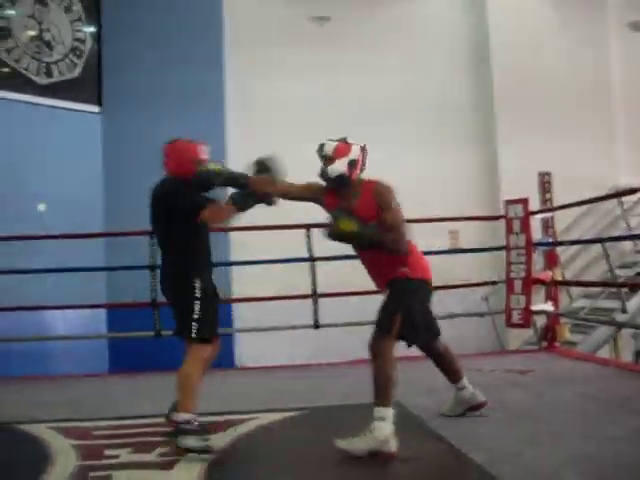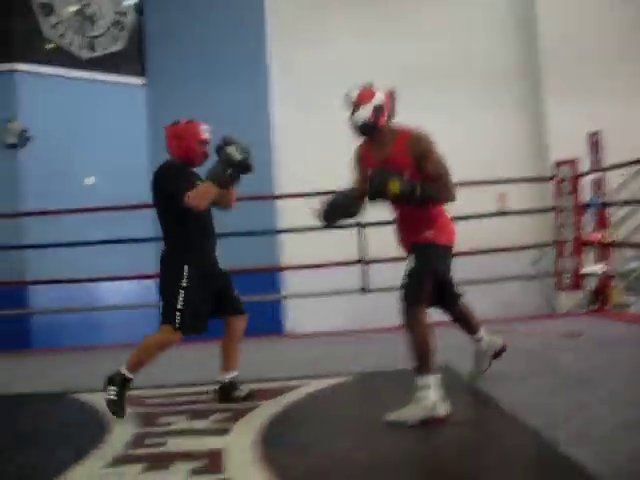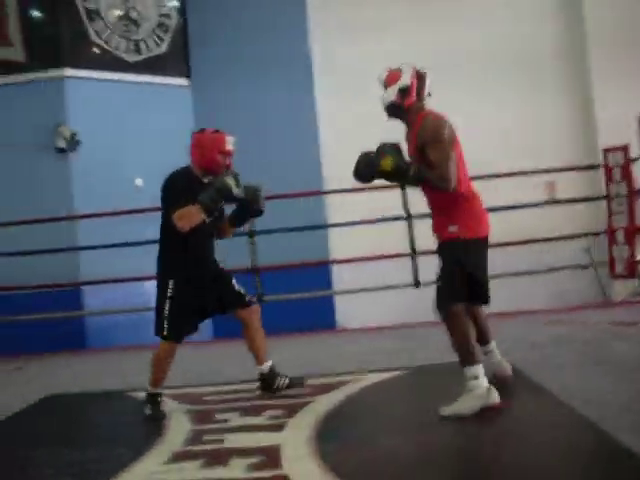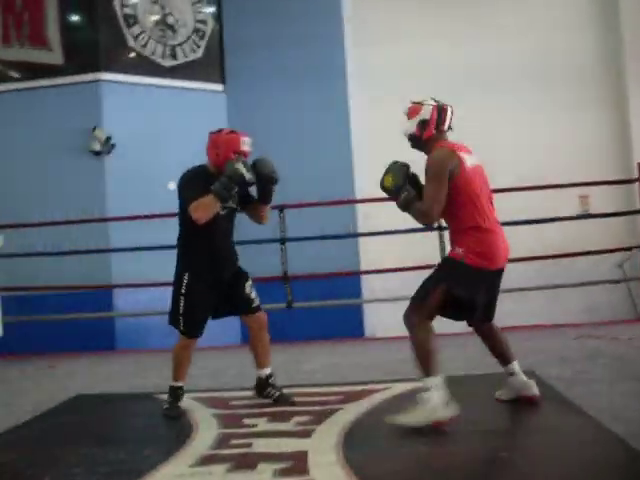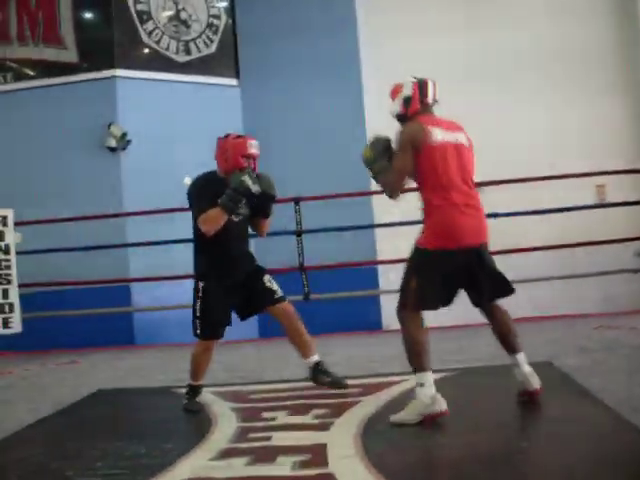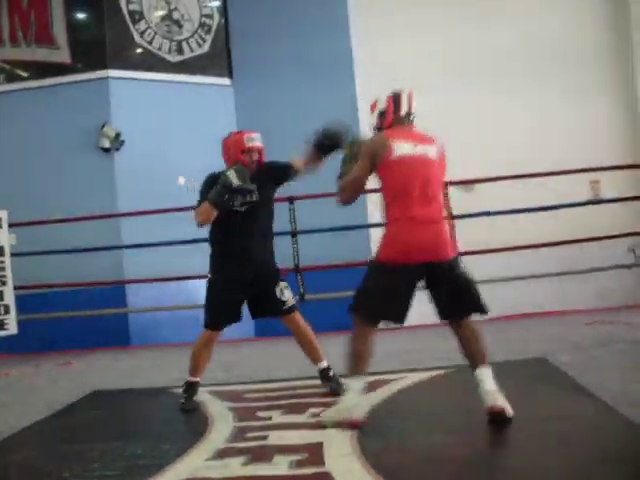
dt=0.2s
person 1, frame 1
left shoulder: (379, 192)
right shoulder: (326, 193)
left elbow: (398, 241)
right elbow: (281, 189)
left wrist: (357, 232)
left hip: (409, 273)
right hip: (391, 278)
left knee: (381, 343)
right knee: (428, 340)
left ankle: (382, 432)
right ankle: (469, 394)
person 1, frame 2
left shoulder: (416, 142)
right shoulder: (364, 152)
left elbow: (447, 193)
right elbow: (360, 193)
left wrist: (405, 189)
right wrist: (344, 202)
left hip: (432, 232)
right hip: (412, 234)
left knee: (413, 309)
right knee: (444, 298)
left ankle: (429, 398)
right ankle: (486, 344)
person 1, frame 3
left shoulder: (434, 125)
right shoulder: (419, 127)
left elbow: (447, 182)
right elbow: (424, 174)
left wrist: (400, 168)
right wrist: (396, 170)
left hip: (463, 223)
right hip: (461, 222)
left knee: (453, 303)
right knee: (463, 297)
left ankle: (479, 389)
right ankle: (493, 361)
person 1, frame 4
left shoulder: (440, 158)
right shoulder: (461, 153)
left elbow: (428, 215)
left wrist: (400, 193)
right wrist: (415, 192)
left hip: (472, 251)
right hip: (493, 249)
left knee: (416, 316)
right knee: (482, 321)
left ankle: (434, 400)
right ankle: (520, 381)
person 1, frame 5
left shoulder: (412, 132)
right shoulder: (459, 131)
left elbow: (393, 189)
left wrist: (376, 165)
left hip: (440, 233)
right hip: (474, 229)
left knee: (409, 311)
right knee: (490, 303)
left ankle: (427, 395)
right ankle: (525, 373)
person 1, frame 6
left shoulder: (375, 145)
right shoulder: (435, 146)
left elbow: (345, 197)
left wrist: (348, 167)
left hip: (398, 246)
right hip: (436, 245)
left knee: (363, 321)
right knee: (462, 320)
left ankle: (351, 402)
right ankle: (490, 393)
person 2, frame 1
left shoulder: (183, 191)
right shoulder: (172, 188)
right elbow: (213, 217)
left wrist: (246, 189)
right wrist: (247, 195)
left hip: (195, 279)
right hip: (187, 280)
left knee: (209, 346)
right knee: (200, 349)
left ankle: (181, 413)
right ankle: (184, 426)
person 2, frame 2
left shoulder: (189, 176)
right shoulder: (169, 173)
left elbow: (228, 200)
right elbow: (199, 202)
left wrist: (232, 171)
right wrist: (223, 166)
left hip: (205, 263)
right hip: (183, 266)
left knee: (237, 319)
right knee: (173, 333)
left ankle: (228, 384)
right ankle: (119, 382)
person 2, frame 3
left shoulder: (214, 183)
right shoulder: (178, 182)
left elbow: (220, 231)
right elbow: (183, 223)
left wrist: (238, 216)
right wrist: (215, 195)
left hip: (207, 269)
right hip: (176, 275)
left knee: (251, 312)
right knee: (171, 342)
left ankle: (269, 376)
right ankle: (154, 395)
person 2, frame 4
left shoulder: (233, 178)
right shoulder: (193, 178)
left elbow: (261, 217)
right elbow: (199, 215)
left wrist: (264, 189)
right wrist: (226, 184)
left hip: (227, 266)
right hip: (195, 270)
left knee: (257, 321)
right knee: (188, 336)
left ankle: (265, 383)
right ankle: (175, 392)
person 2, frame 5
left shoulder: (248, 183)
right shoulder: (203, 186)
left elbow: (261, 230)
right elbow: (208, 227)
left wrist: (264, 203)
right wrist: (233, 196)
left hip: (246, 267)
right hip: (212, 276)
left knee: (285, 311)
right knee: (207, 339)
left ankle: (318, 369)
right ankle: (193, 390)
person 2, frame 6
left shoulder: (268, 172)
right shoulder: (215, 182)
left elbow: (304, 164)
right elbow: (201, 219)
left wrist: (322, 146)
right wrist: (222, 192)
left hip: (263, 266)
right hip: (226, 271)
left knee: (294, 319)
right knee: (211, 332)
left ankle: (327, 373)
right ankle: (191, 387)
